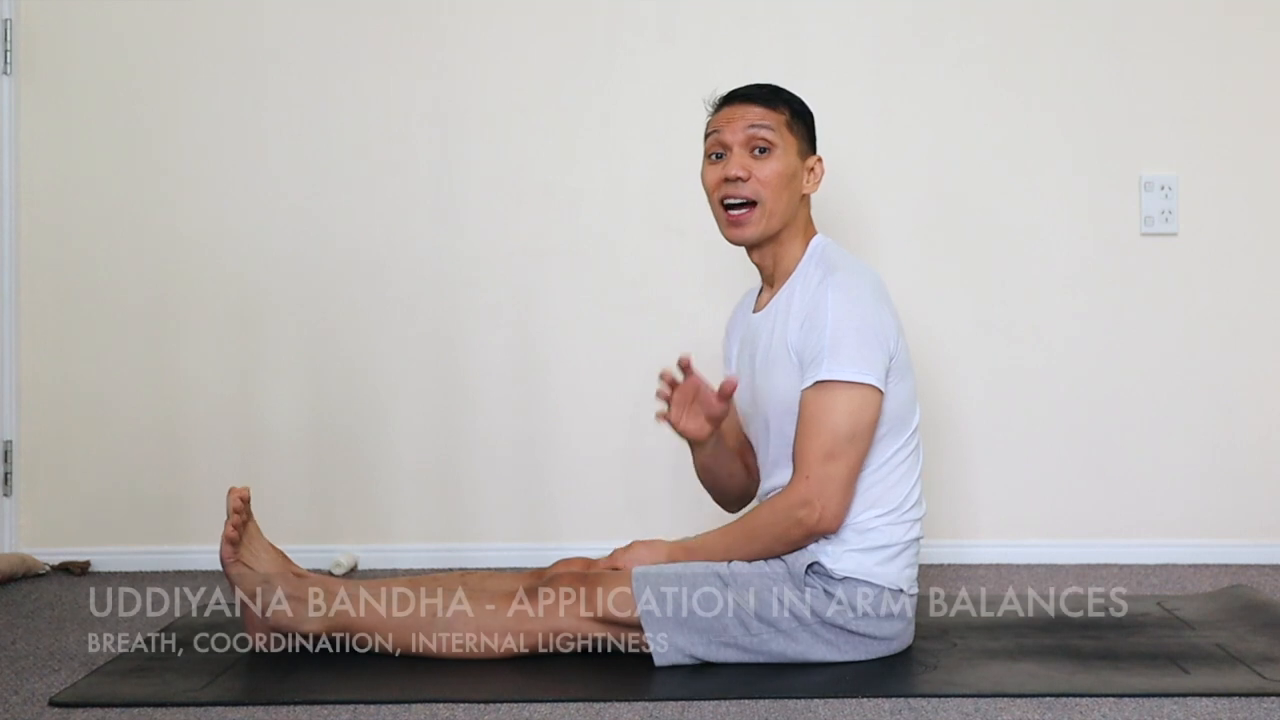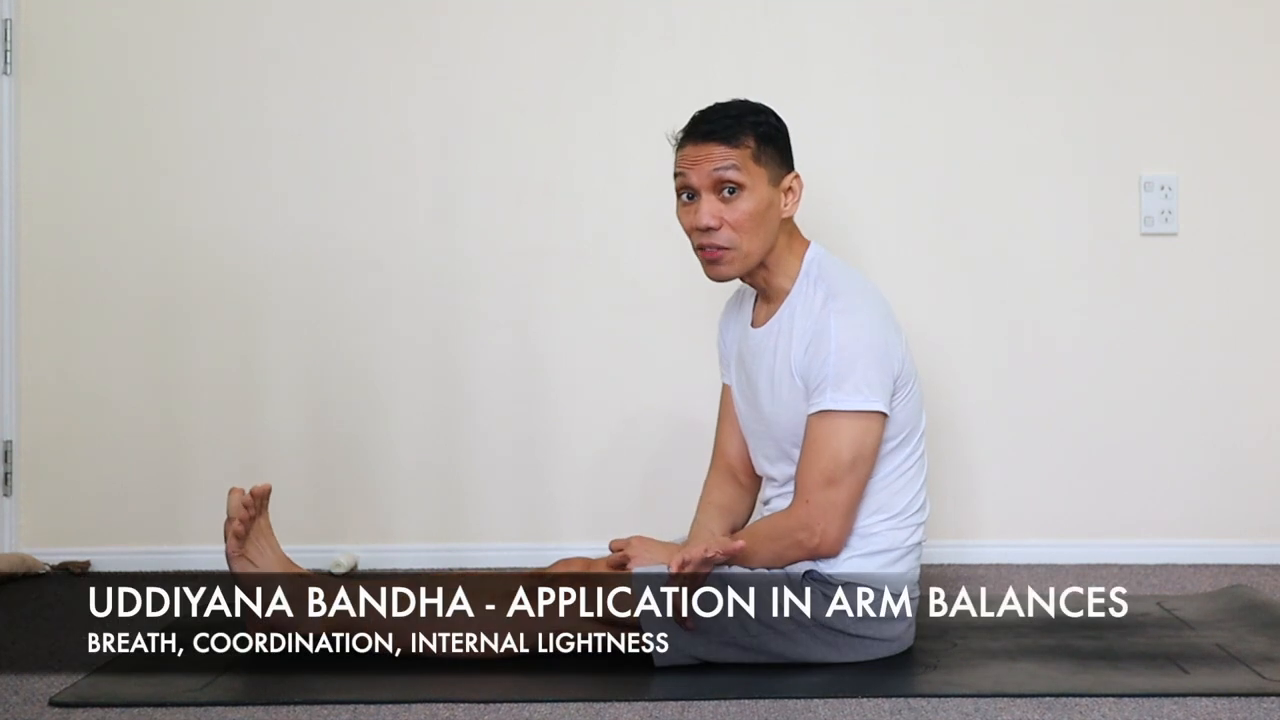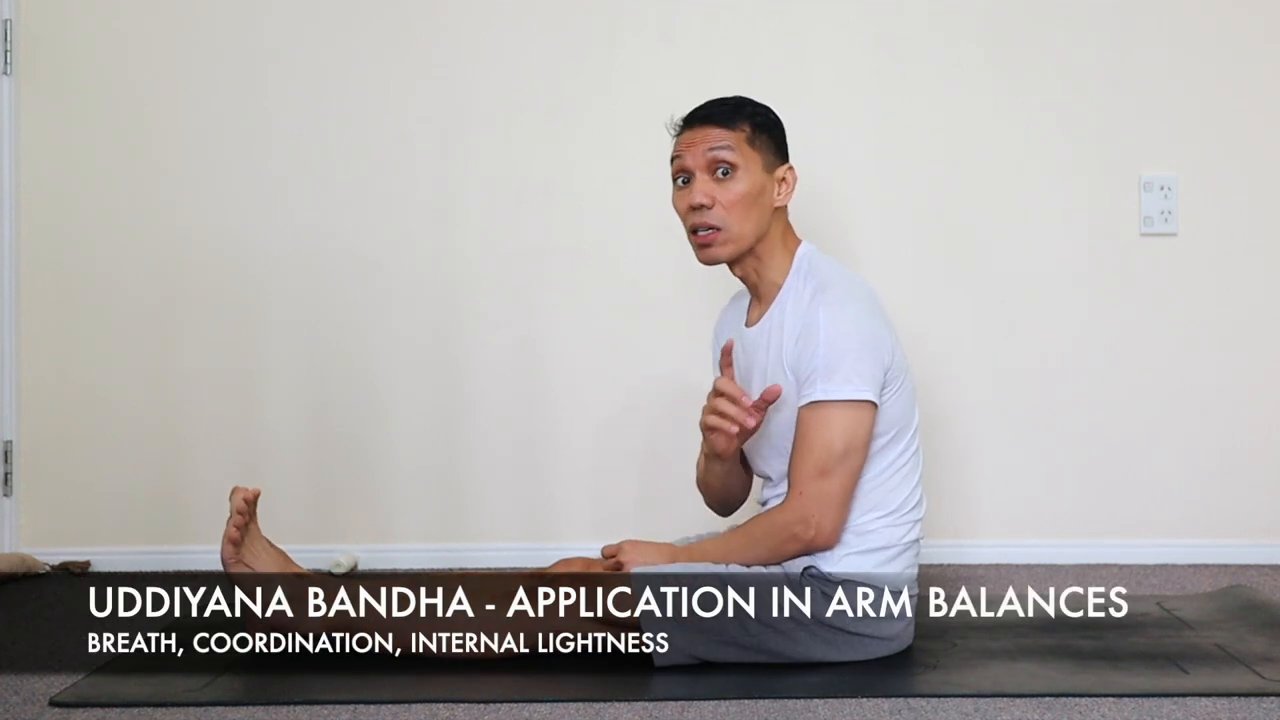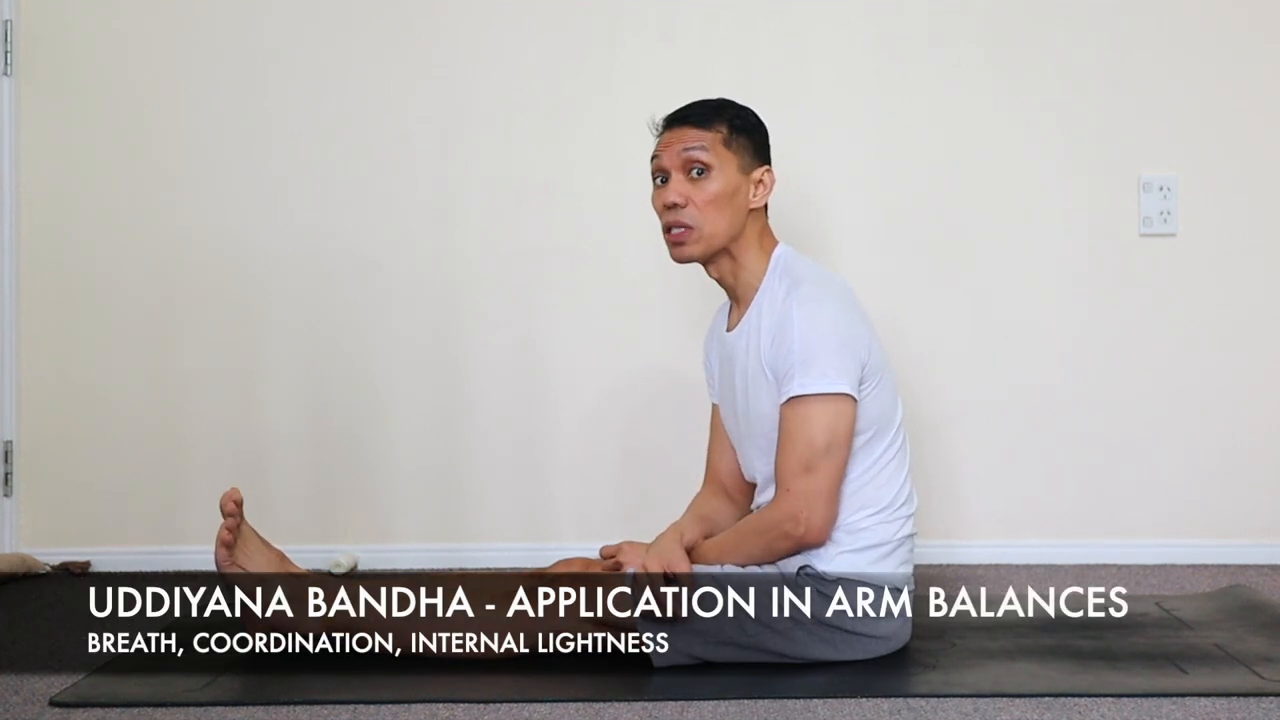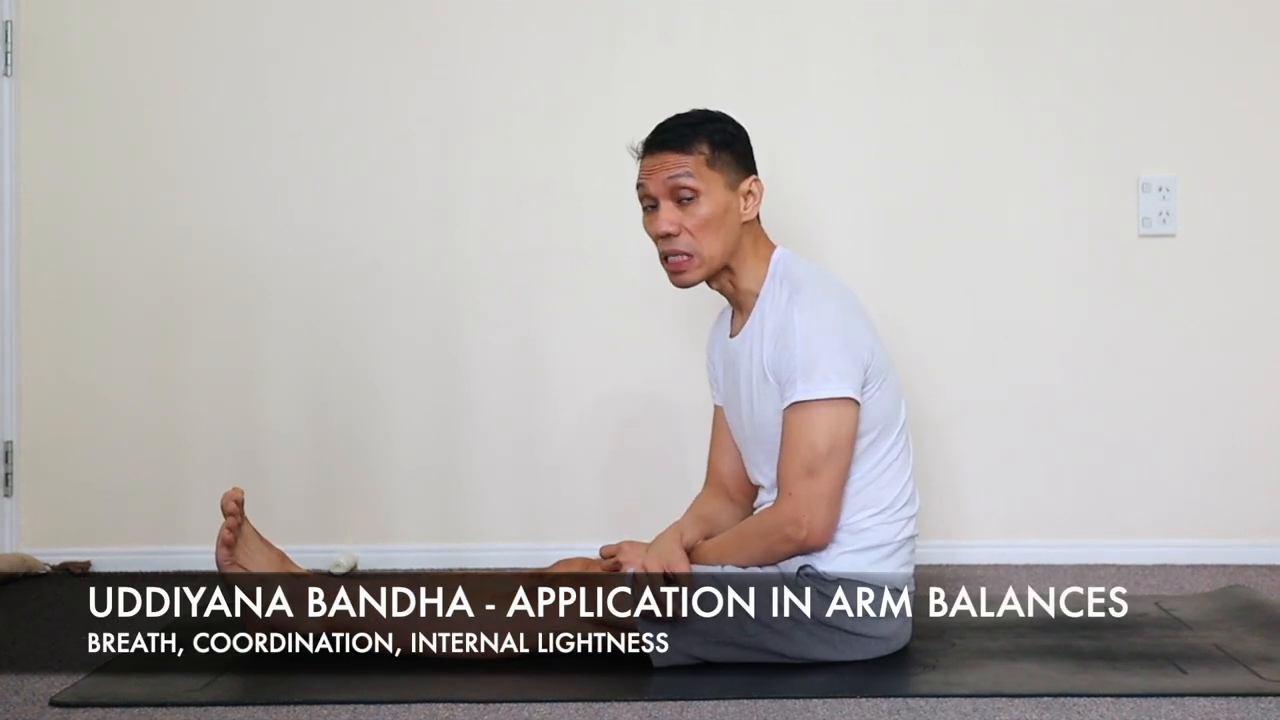
dt=0.7s
person 1, frame 1
left shoulder: (840, 297)
right shoulder: (752, 313)
left elbow: (817, 505)
right elbow: (739, 480)
left wrist: (678, 557)
right wrist: (704, 441)
left hip: (848, 596)
right hip: (809, 569)
left knee: (568, 606)
right knee: (571, 576)
left ankle: (310, 606)
right ankle: (316, 598)
person 1, frame 2
left shoulder: (842, 319)
right shoulder: (742, 312)
left elbow: (817, 529)
right elbow: (734, 471)
left wrist: (678, 557)
right wrist: (701, 552)
left hip: (848, 598)
right hip: (794, 567)
right knee: (575, 575)
person 1, frame 3
left shoulder: (832, 309)
right shoulder: (740, 316)
left elbow: (812, 521)
right elbow: (726, 496)
left wrist: (673, 559)
right wrist: (722, 443)
left hip: (844, 597)
right hip: (802, 571)
right knee: (579, 576)
person 1, frame 4
left shoulder: (809, 306)
right shoulder: (729, 323)
left elbow: (802, 519)
right elbow: (728, 491)
left wrist: (677, 560)
right wrist: (671, 547)
left hip: (844, 597)
right hip: (797, 573)
right knee: (577, 578)
person 1, frame 5
left shoulder: (810, 311)
right shoulder: (731, 327)
left elbow: (805, 521)
right elbow: (729, 493)
left wrist: (677, 562)
right wrist: (671, 545)
left hip: (845, 595)
right hip: (798, 573)
right knee: (574, 578)
